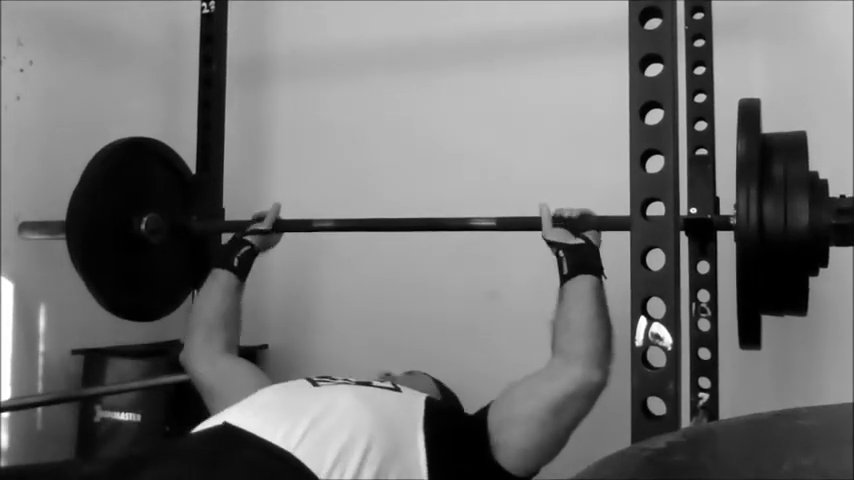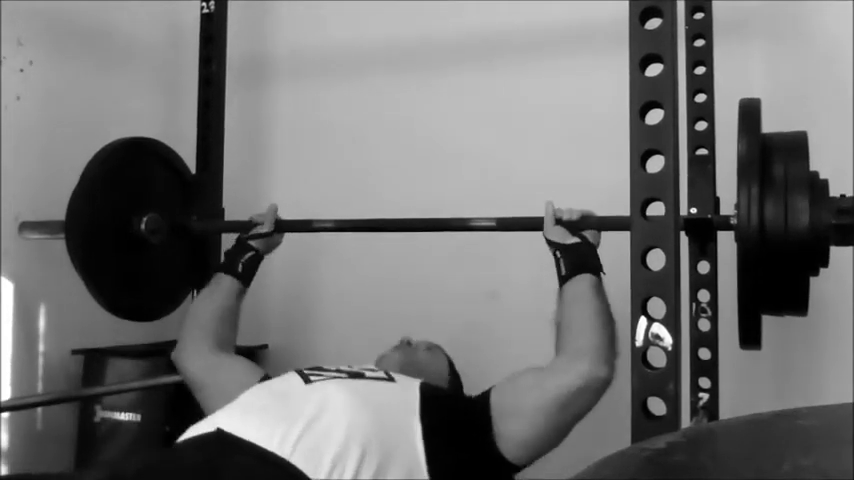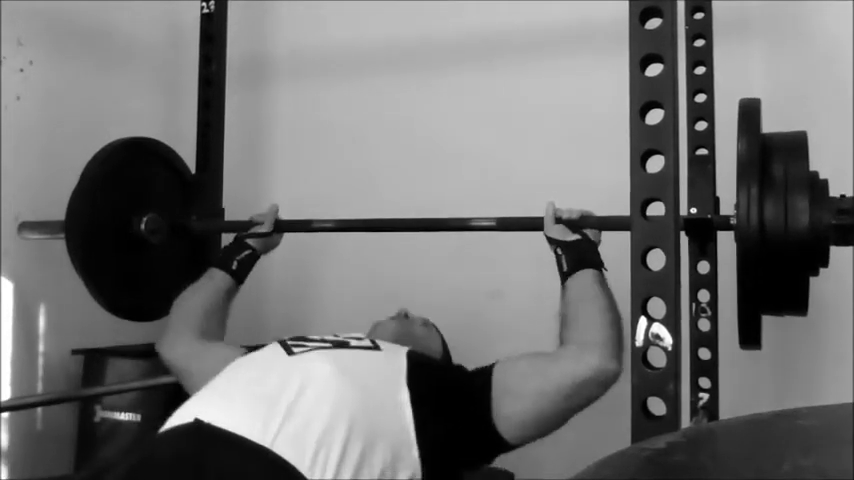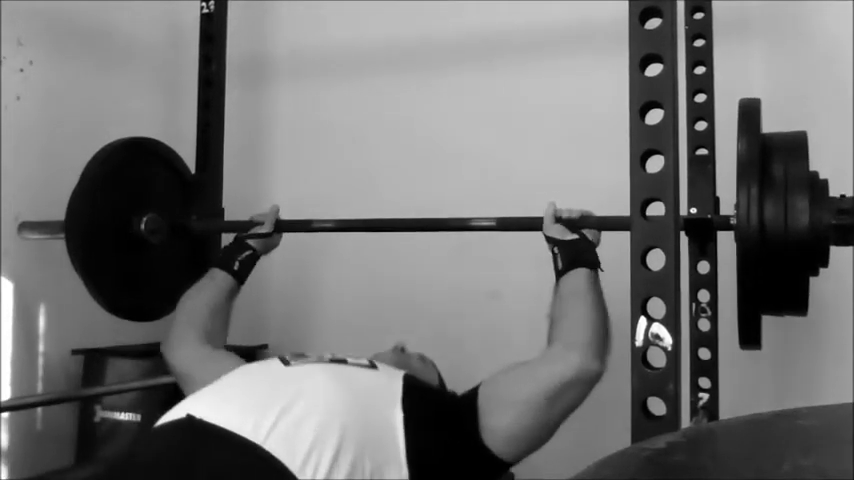
dt=0.2s
person 1, frame 1
left shoulder: (449, 444)
right shoulder: (299, 403)
left elbow: (578, 373)
right elbow: (206, 354)
left wrist: (577, 259)
right wrist: (239, 251)
person 1, frame 2
left shoulder: (453, 426)
right shoulder: (292, 393)
left elbow: (585, 370)
right elbow: (196, 354)
left wrist: (576, 259)
right wrist: (244, 256)
person 1, frame 3
left shoulder: (448, 400)
right shoulder: (280, 369)
left elbow: (592, 362)
right elbow: (181, 342)
left wrist: (577, 254)
right wrist: (240, 253)
person 1, frame 4
left shoulder: (441, 429)
right shoulder: (283, 377)
left elbow: (573, 363)
right elbow: (185, 345)
left wrist: (575, 257)
right wrist: (240, 252)
